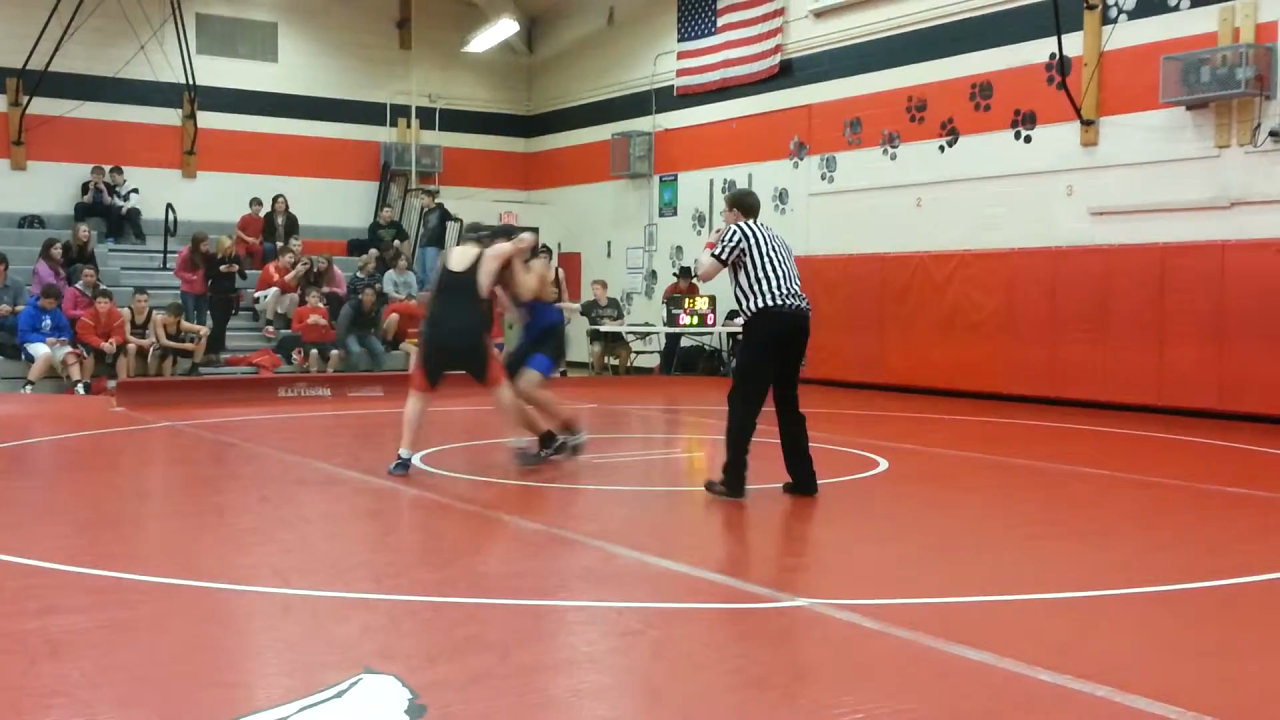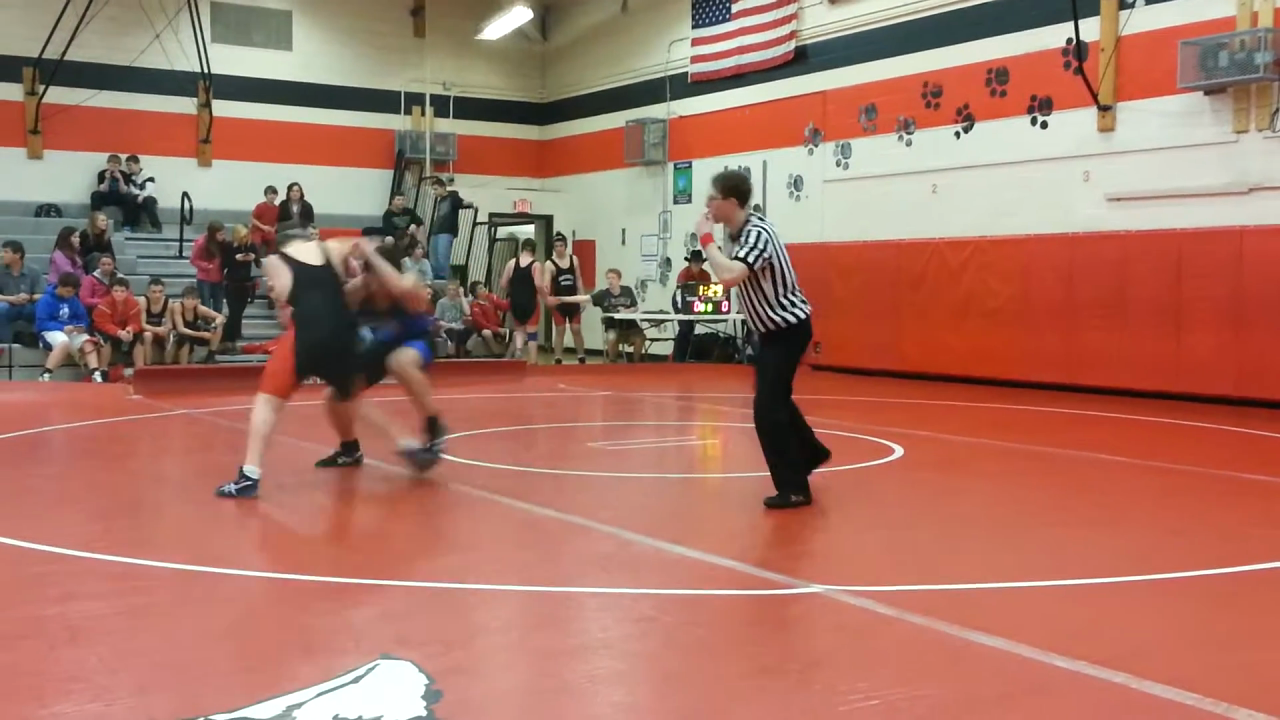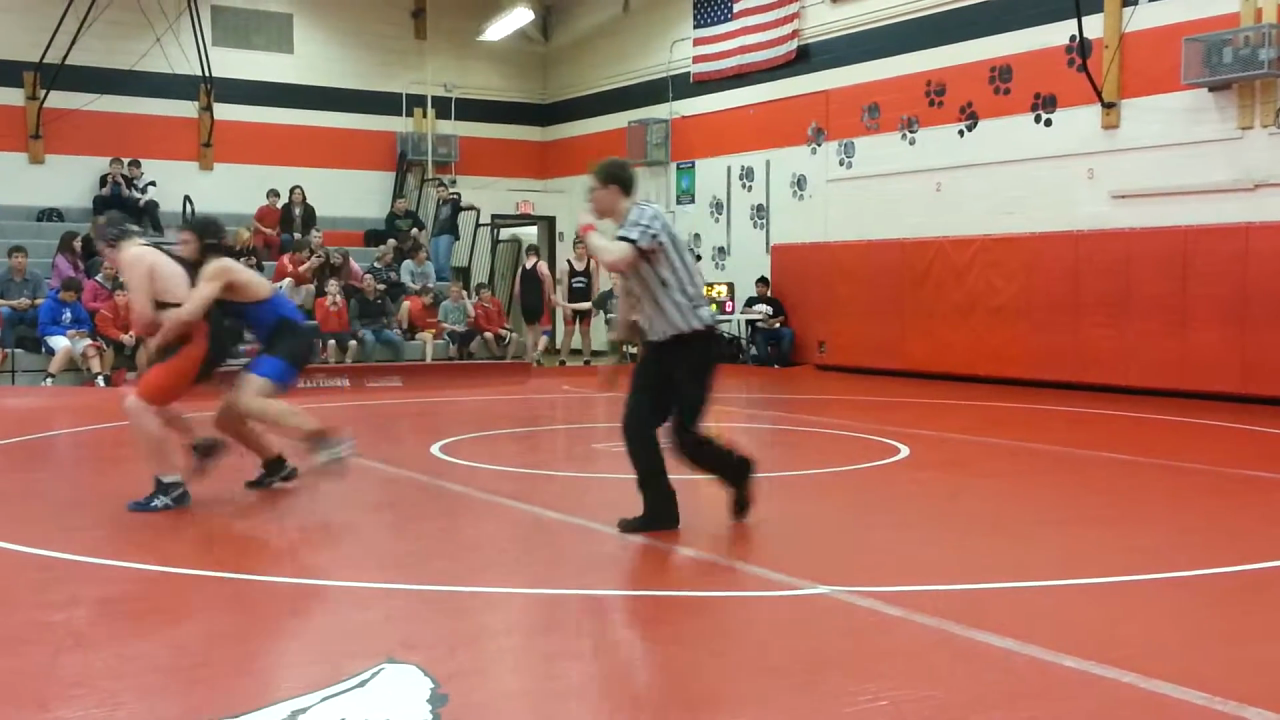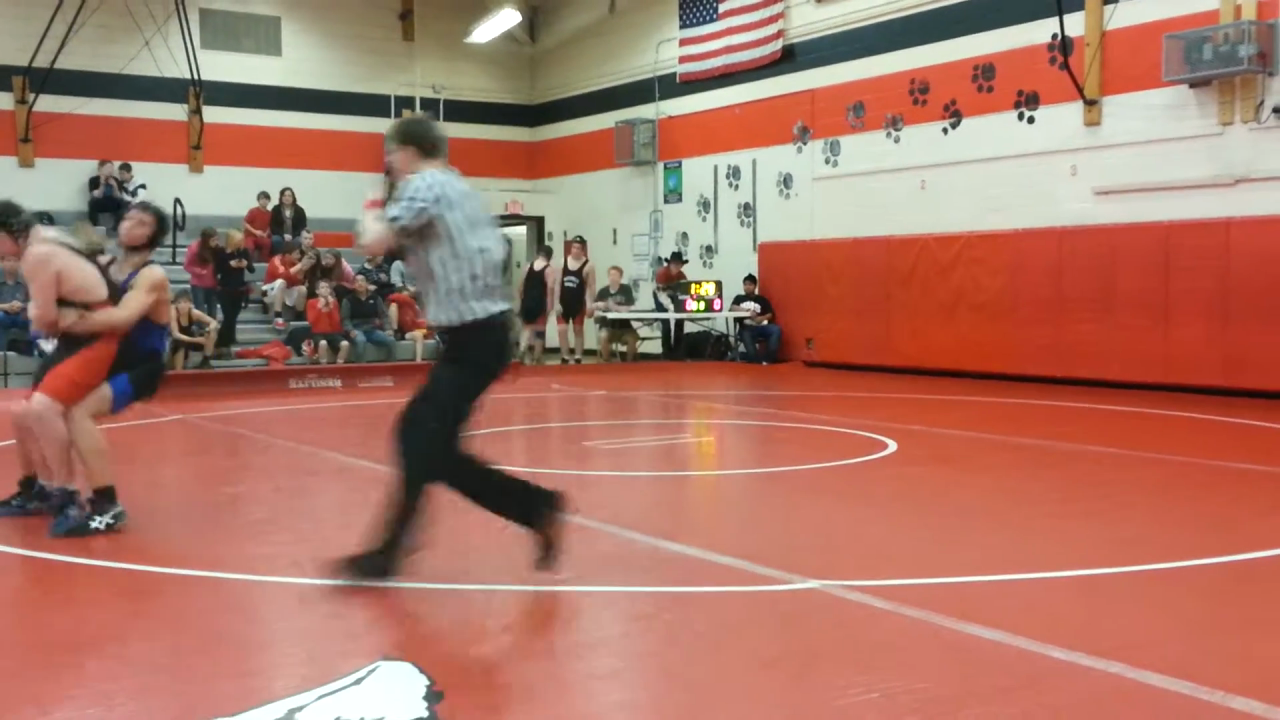
dt=0.5s
person 1, frame 1
left shoulder: (737, 232)
right shoulder: (774, 237)
left elbow: (704, 273)
left wrist: (710, 246)
left hip: (768, 319)
right hip: (797, 317)
left knee: (743, 398)
right knee: (787, 400)
left ankle: (733, 478)
right ankle: (803, 478)
person 1, frame 2
left shoulder: (757, 233)
right shoulder: (741, 231)
left elbow: (729, 277)
left wrist: (706, 239)
left hip: (787, 330)
right hip: (774, 329)
left knee: (768, 407)
right knee: (776, 399)
left ankle: (793, 488)
right ankle: (811, 453)
person 1, frame 3
left shoulder: (647, 216)
right shoulder: (624, 231)
left elbow: (614, 261)
right elbow: (631, 292)
left wrist: (588, 230)
left hip: (693, 340)
right hip: (659, 343)
left knee: (685, 437)
right knee: (636, 426)
left ankle: (737, 470)
right ankle: (660, 512)
person 1, frame 4
left shoulder: (422, 186)
right shoulder: (460, 189)
left elbow: (373, 244)
right elbow: (496, 257)
left wrist: (373, 207)
left hip: (475, 336)
right hip: (479, 331)
left knee: (427, 448)
right knee: (415, 434)
left ankle: (537, 507)
right ankle: (386, 553)
person 2, frame 1
left shoulder: (449, 255)
right shoulder: (493, 254)
right elbow: (527, 244)
left hip: (436, 335)
right hip: (471, 337)
left knee: (418, 395)
right knee: (500, 387)
left ankle: (404, 458)
right ankle: (542, 436)
person 2, frame 2
left shoulder: (274, 261)
right shoulder: (332, 249)
left elbow: (284, 300)
left hip: (306, 331)
right hip: (343, 333)
left knee: (267, 401)
right knee: (343, 397)
left ankle: (249, 477)
person 2, frame 3
left shoulder: (132, 255)
right shoulder: (156, 253)
left elbow: (143, 317)
left wrist: (161, 320)
left hip: (197, 340)
right hip: (194, 336)
left knee: (137, 406)
right knee: (144, 401)
left ankle: (172, 486)
right ankle: (201, 444)
person 2, frame 4
left shoulder: (37, 255)
right shoulder: (54, 241)
left elbow: (43, 320)
left wrist: (36, 311)
left hip: (98, 342)
right hip: (78, 340)
left knee: (41, 409)
left ankle: (63, 494)
right ankle: (40, 487)
person 3, frame 1
left shoulder: (537, 267)
left elbow: (526, 295)
left hip: (549, 340)
right hip: (531, 338)
left knee: (525, 388)
left ankle: (571, 429)
right ankle: (549, 441)
person 3, frame 2
left shoulder: (411, 284)
right shoulder: (362, 285)
left elbow: (400, 287)
left wrist: (370, 254)
left hip: (415, 340)
right hip: (385, 343)
left knee: (401, 363)
right knee: (337, 397)
left ankle: (433, 427)
right ankle: (350, 450)
person 3, frame 3
left shoulder: (217, 269)
right shoulder: (213, 277)
left elbow: (189, 314)
left wrist: (157, 341)
left hip: (292, 337)
right hip: (277, 340)
left knee: (244, 401)
right knee: (226, 419)
left ankle: (323, 437)
right ankle: (277, 466)
person 3, frame 4
left shoulder: (153, 277)
right shoulder: (110, 265)
left elbow: (121, 319)
left wrist: (71, 323)
left hip: (140, 368)
left knee: (78, 413)
left ankle: (107, 505)
